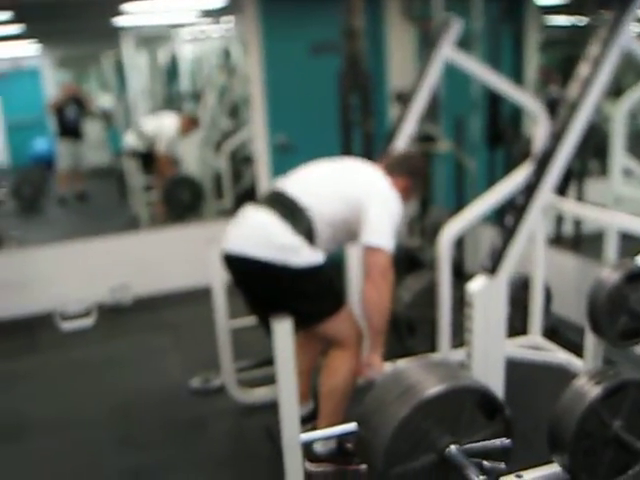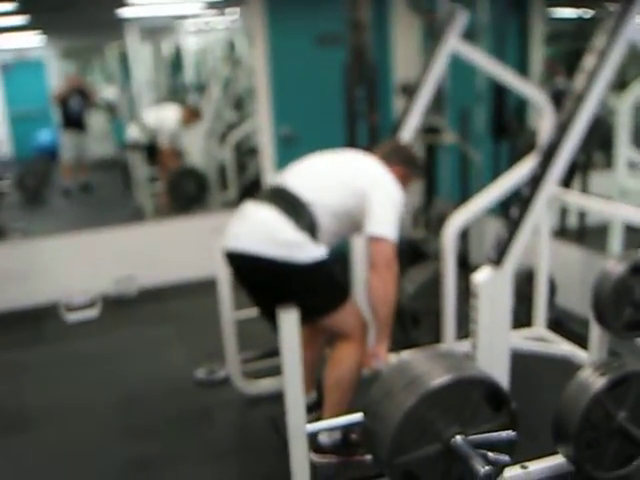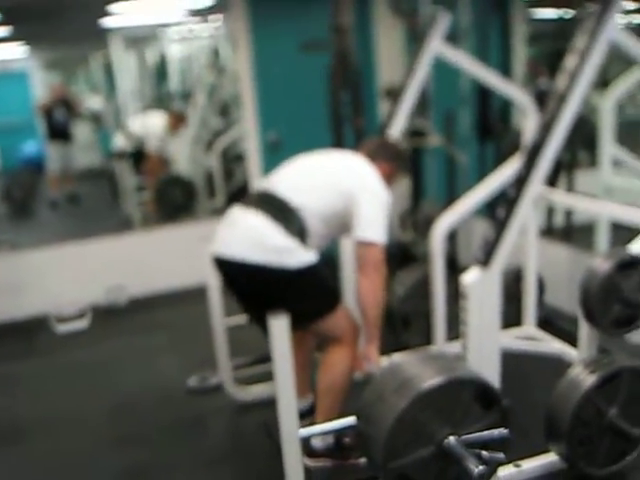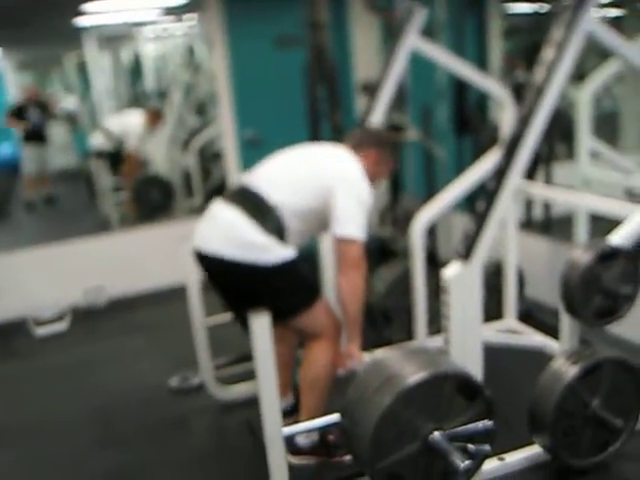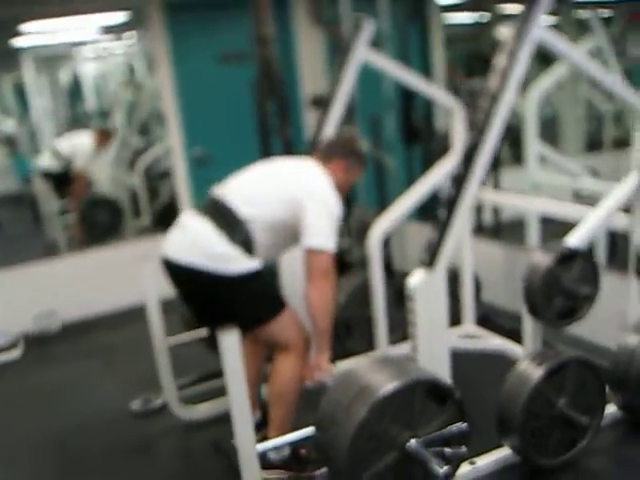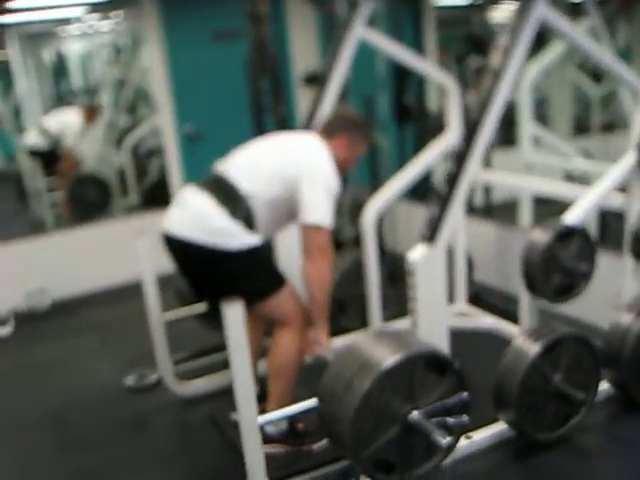
dt=0.4s
person 1, frame 1
left shoulder: (348, 169)
right shoulder: (385, 195)
right elbow: (378, 277)
right wrist: (376, 353)
left hip: (238, 243)
right hip: (280, 253)
left knee: (308, 328)
right knee: (346, 341)
left ankle: (301, 416)
right ankle: (324, 447)
person 1, frame 2
left shoulder: (339, 160)
right shoulder: (386, 185)
right elbow: (382, 267)
right wrist: (382, 344)
left hip: (239, 240)
right hip: (283, 249)
left knee: (312, 319)
right knee: (351, 333)
left ankle: (305, 407)
right ankle: (329, 439)
person 1, frame 3
left shoulder: (323, 160)
right shoulder: (372, 185)
right elbow: (371, 270)
right wrist: (372, 345)
left hip: (227, 246)
right hip: (273, 254)
left knee: (300, 321)
right knee: (343, 336)
left ankle: (302, 410)
right ankle: (321, 443)
person 1, frame 4
left shoulder: (316, 154)
right shoulder: (353, 181)
right elbow: (351, 265)
right wrist: (354, 343)
left hip: (210, 237)
right hip: (249, 249)
left knee: (285, 317)
right knee: (324, 331)
left ankle: (284, 408)
right ankle: (306, 440)
person 1, frame 5
left shoulder: (287, 169)
right shoulder: (322, 193)
right elbow: (320, 277)
right wrist: (323, 354)
left hip: (179, 249)
right hip: (215, 260)
left knee: (253, 330)
right knee: (293, 343)
left ankle: (250, 424)
right ankle: (277, 453)
person 1, frame 6
left shoulder: (290, 143)
right shoulder: (321, 168)
right elbow: (318, 253)
right wrist: (321, 329)
left hip: (179, 224)
right hip: (216, 236)
left knee: (255, 305)
right knee: (292, 319)
right ankle: (274, 427)
